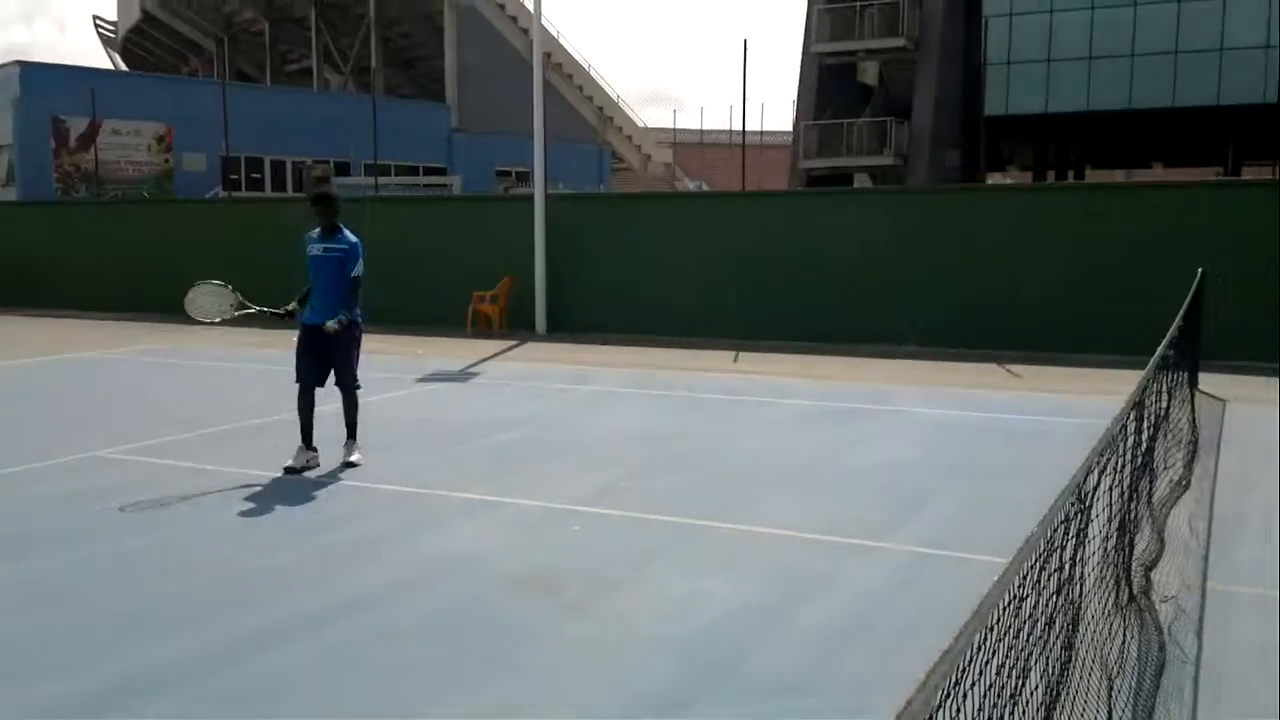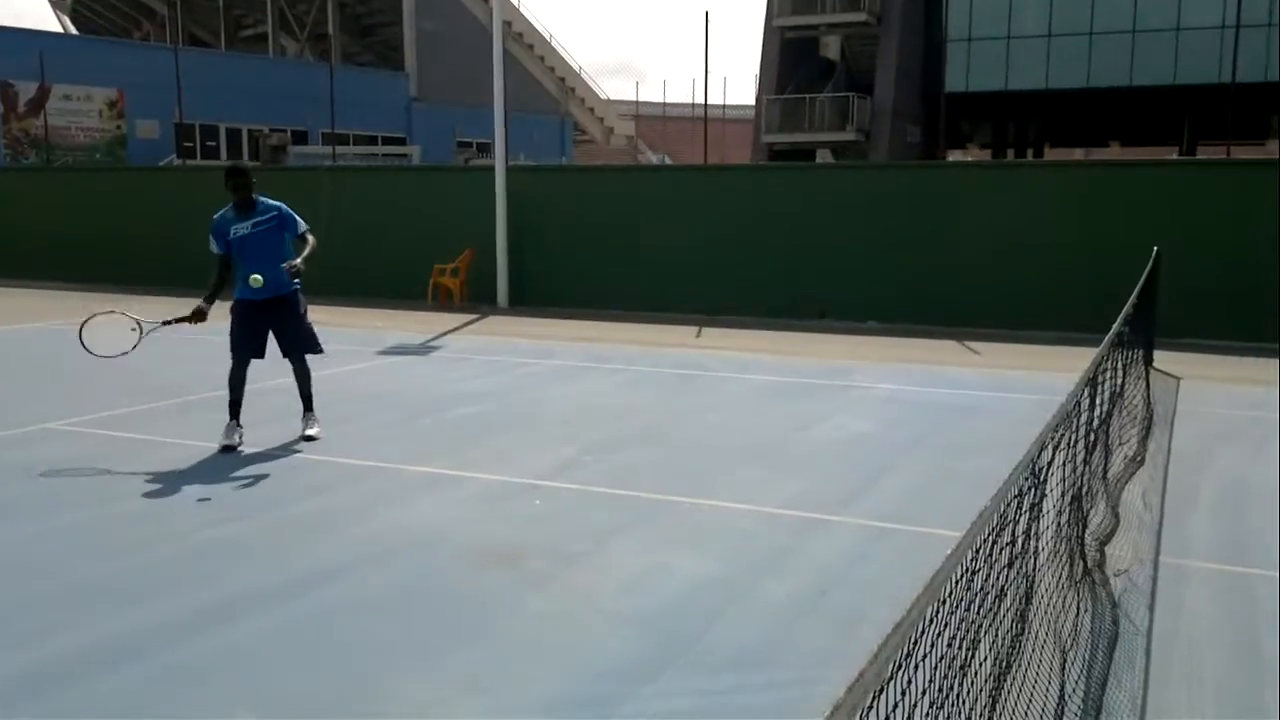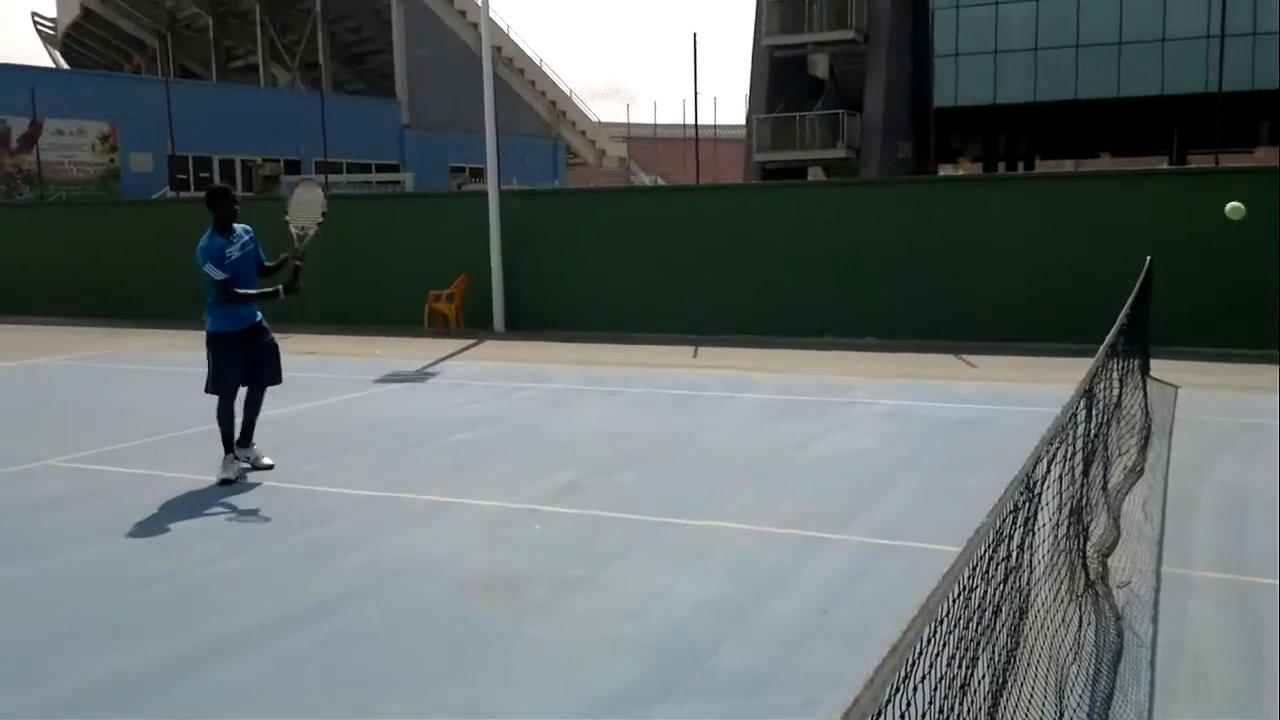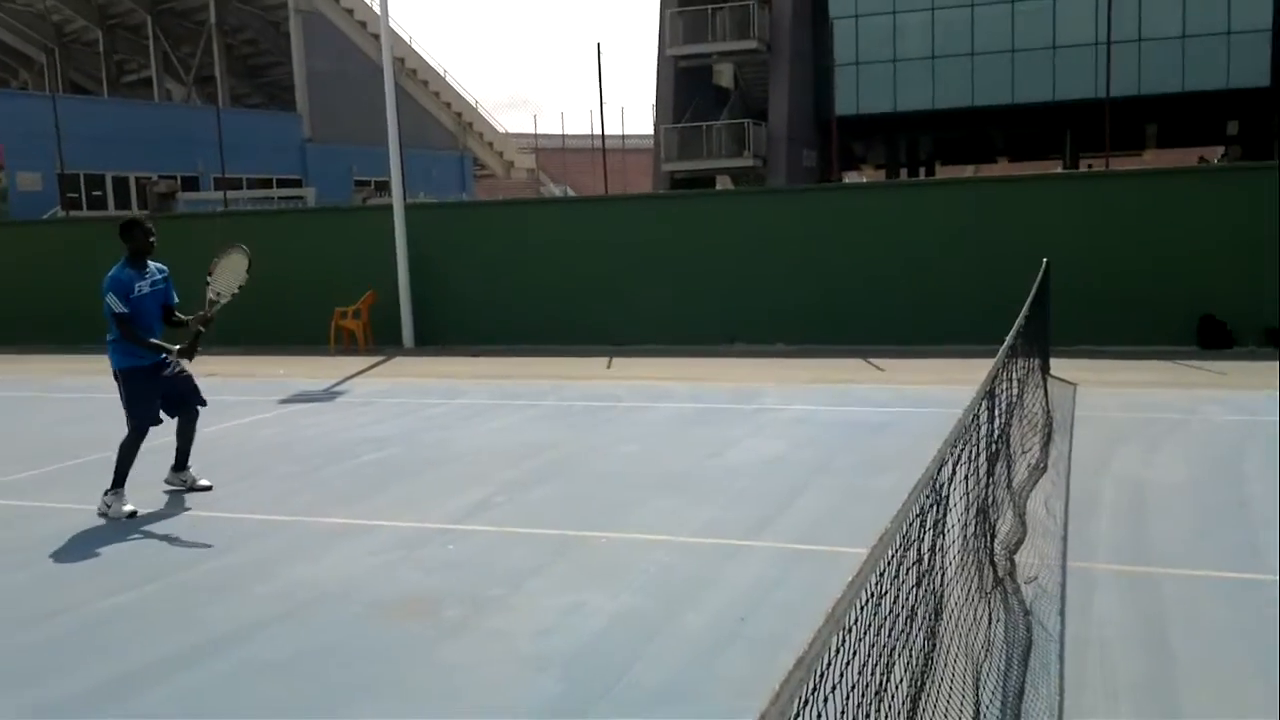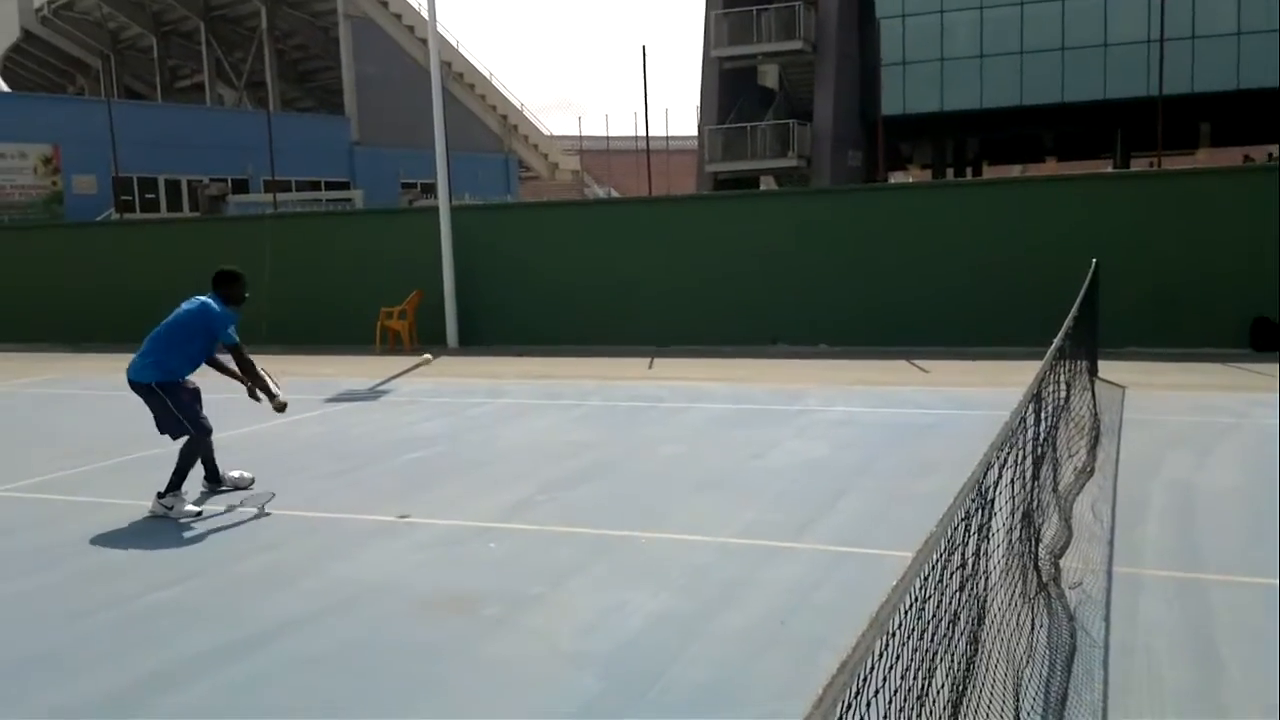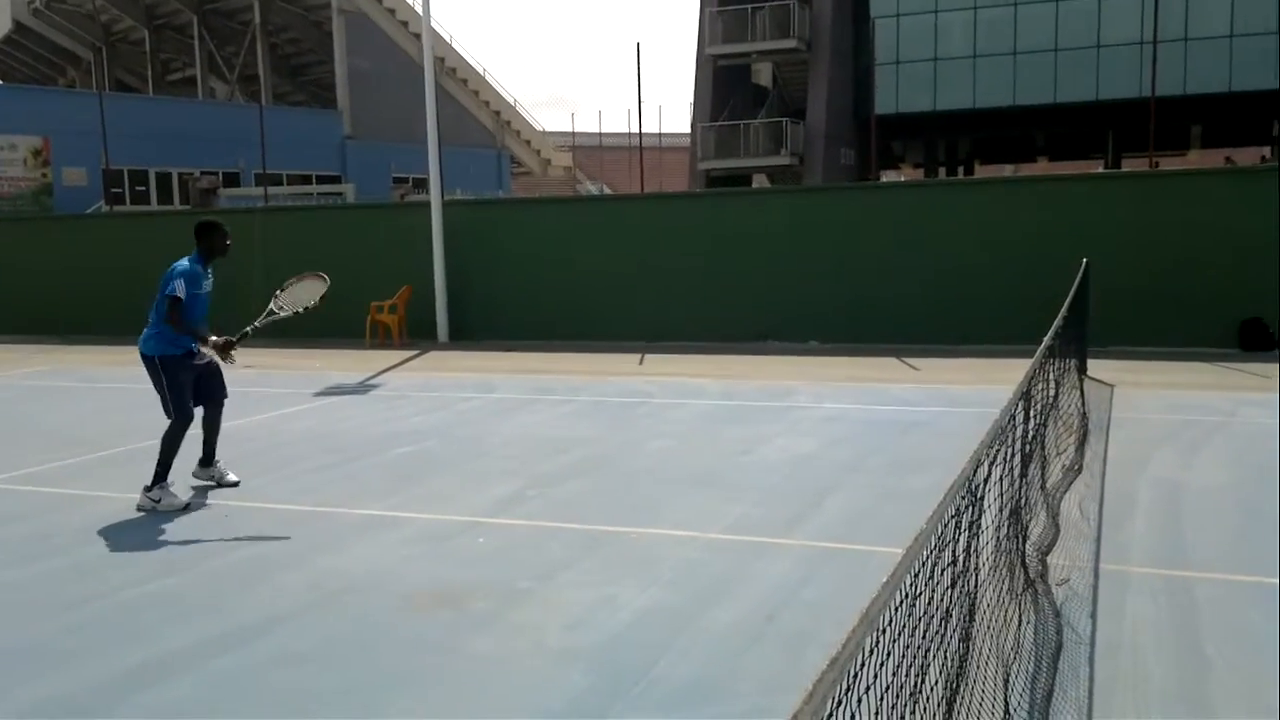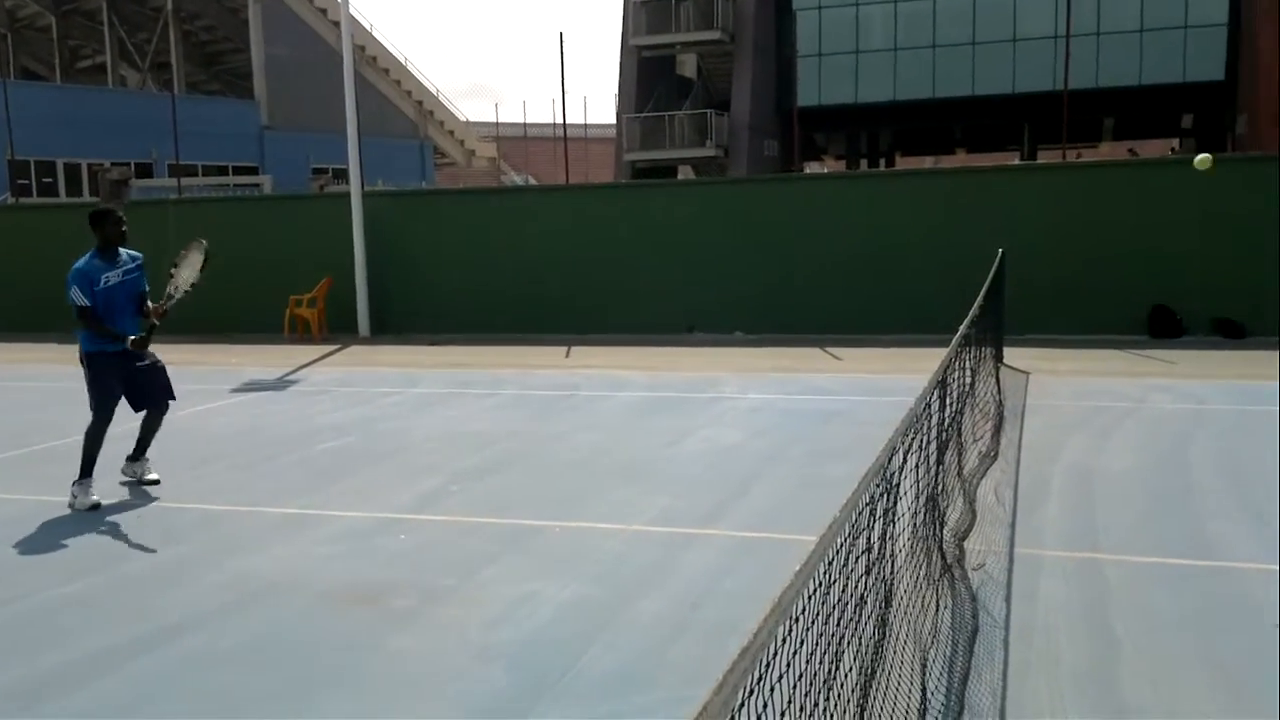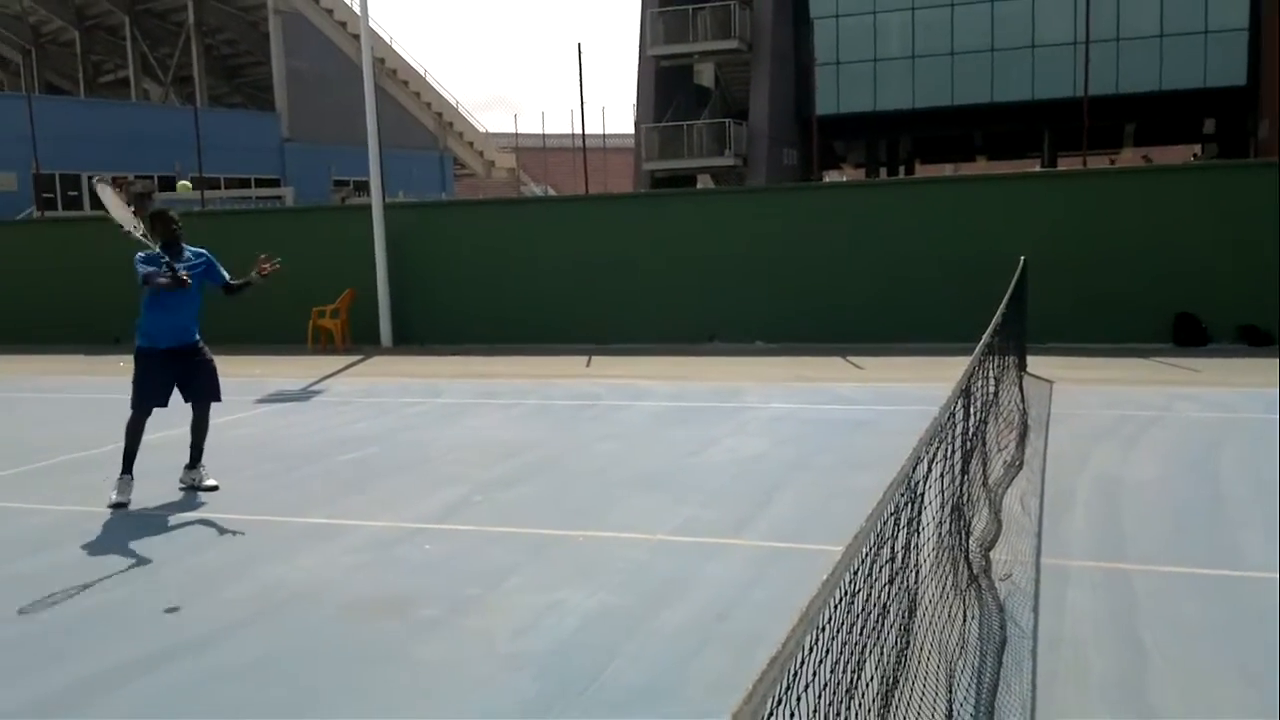
dt=0.5s
person 1, frame 1
left shoulder: (350, 244)
right shoulder: (310, 240)
left elbow: (354, 288)
left wrist: (342, 318)
right wrist: (298, 302)
left hip: (344, 326)
right hip: (312, 323)
left knee: (347, 385)
right knee: (305, 385)
left ankle: (352, 443)
right ankle: (307, 448)
person 1, frame 2
left shoulder: (277, 211)
right shoulder: (221, 223)
left elbow: (307, 237)
right elbow: (224, 267)
left wrist: (299, 260)
right wrist: (208, 301)
left hip: (284, 294)
right hip: (247, 299)
left knee: (297, 356)
right knee: (240, 360)
left ankle: (309, 415)
right ankle: (233, 424)
person 1, frame 3
left shoulder: (246, 233)
right shoulder: (209, 248)
left elbow: (261, 269)
right elbow: (230, 295)
left wrist: (284, 262)
right wrist: (279, 291)
left hip: (253, 322)
right hip: (224, 329)
left knee: (259, 385)
right knee: (227, 392)
left ankle: (244, 447)
right ankle: (230, 456)
person 1, frame 4
left shoulder: (161, 272)
right shoulder: (117, 280)
left elbow: (169, 317)
right elbow: (127, 332)
left wrist: (192, 320)
right wrist: (173, 350)
left hip: (161, 359)
right hip: (131, 363)
left knee: (190, 410)
right knee: (140, 427)
left ankle: (180, 471)
right ankle: (114, 493)
person 1, frame 5
left shoulder: (203, 305)
right shoulder: (220, 315)
right elbow: (243, 361)
left wrist: (241, 378)
right wrist: (273, 397)
left hip: (159, 373)
right hip: (152, 377)
left knee: (198, 422)
right knee: (200, 431)
left ankle: (214, 477)
right ankle: (168, 497)
person 1, frame 6
left shoulder: (204, 270)
right shoulder: (186, 271)
right elbow: (172, 315)
left wrist: (212, 344)
right wrist: (210, 340)
left hip: (186, 349)
right hip: (163, 352)
left knee: (215, 401)
right knee: (183, 416)
left ankle: (207, 465)
right ankle: (154, 489)
person 1, frame 7
left shoulder: (135, 261)
right shoulder: (83, 272)
left elbow: (141, 303)
right elbow: (86, 322)
left wrist: (151, 312)
right wrist: (123, 340)
left hip: (133, 348)
right hip: (98, 352)
left knee: (160, 403)
right knee: (103, 415)
left ankle: (135, 461)
right ankle: (82, 483)
person 1, frame 8
left shoulder: (200, 257)
right shoulder: (147, 259)
left elbow: (229, 288)
right elbow: (151, 282)
left wrist: (253, 277)
right wrist: (171, 282)
left hip: (189, 344)
right hip: (152, 348)
left knee: (202, 404)
right knee: (141, 410)
left ankle: (193, 469)
right ankle: (125, 477)
